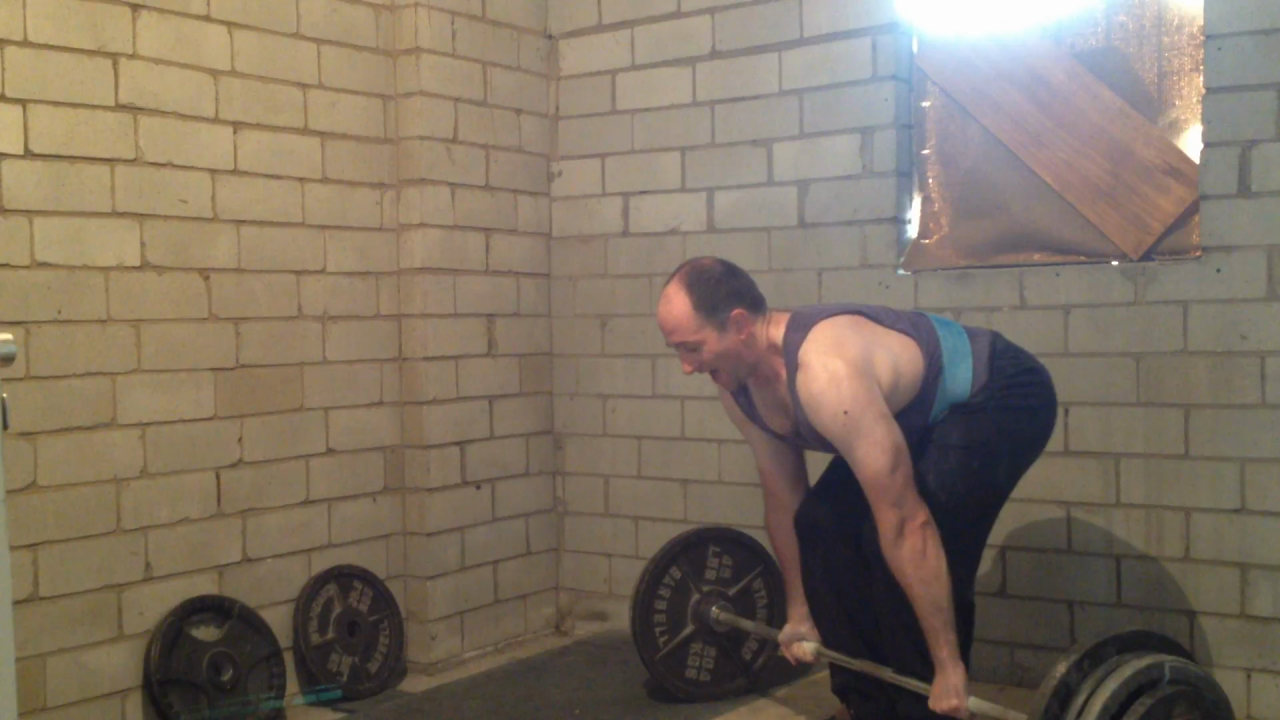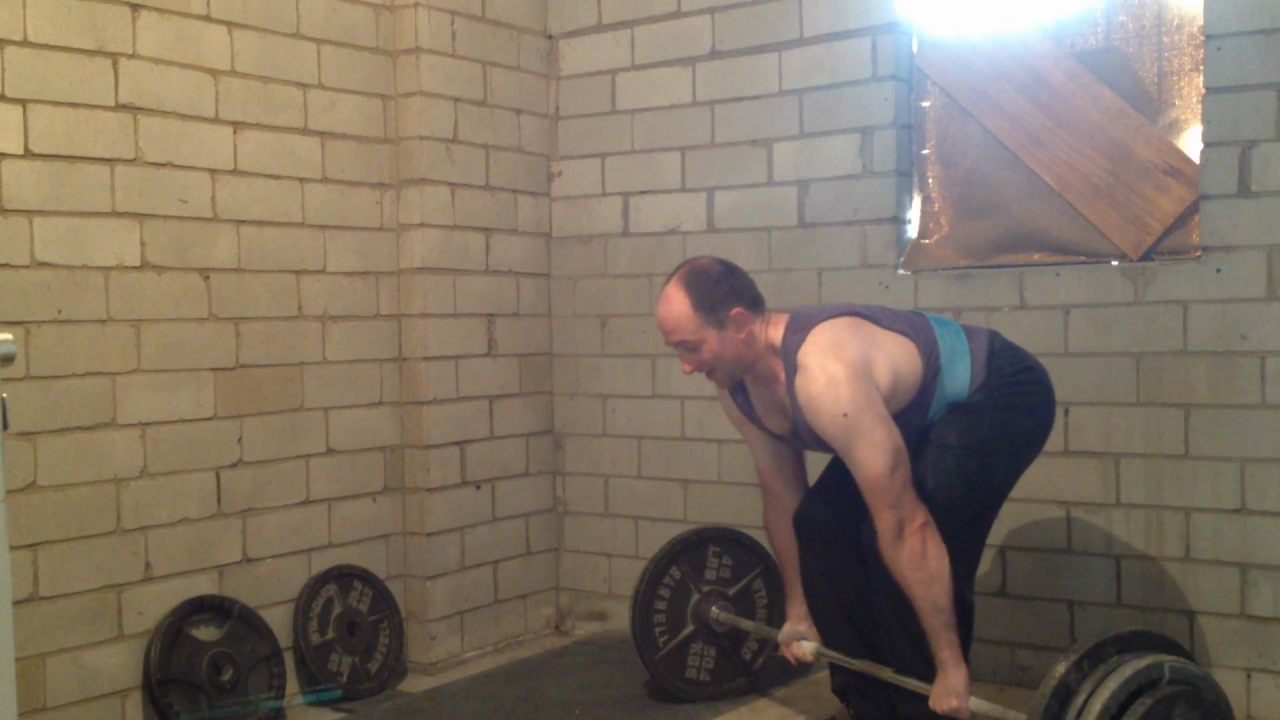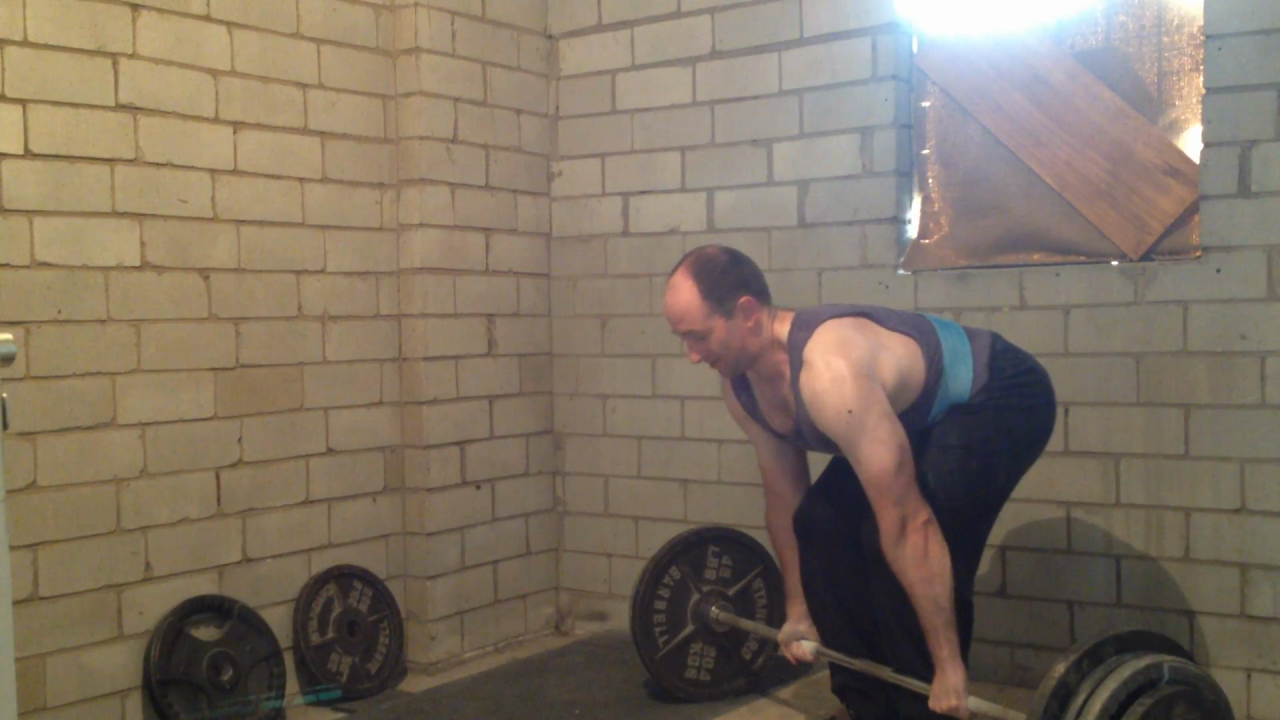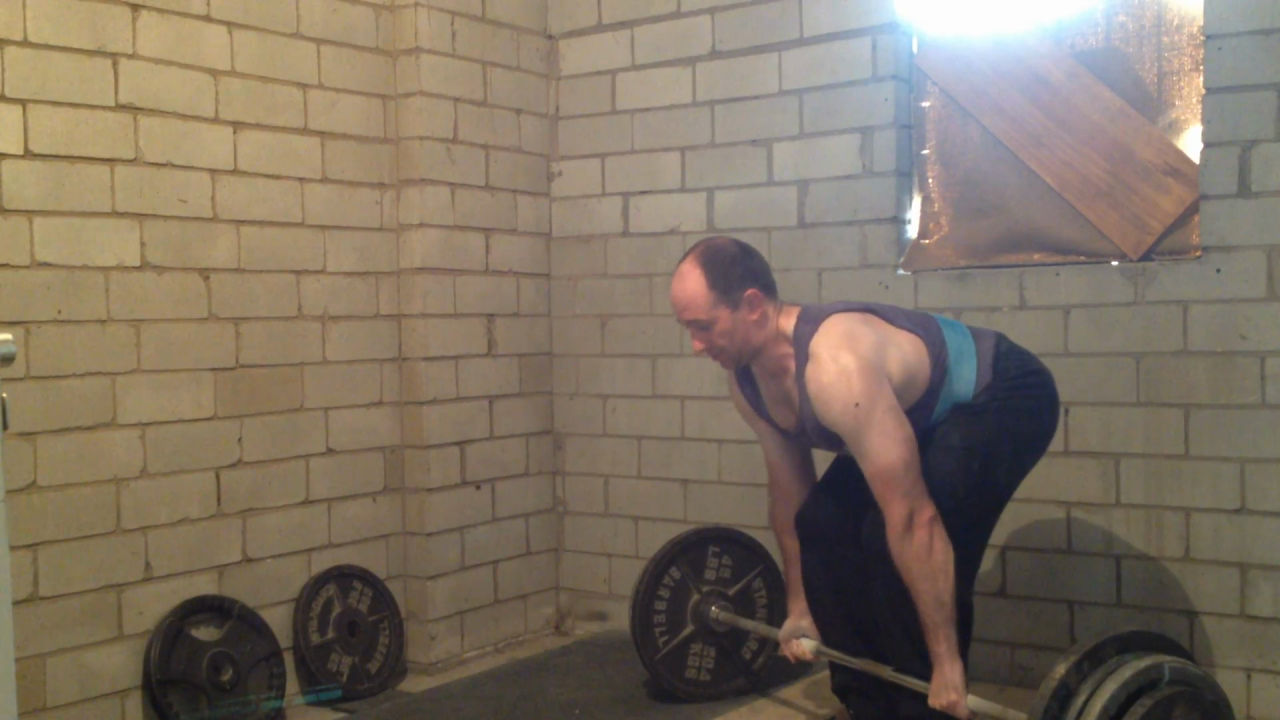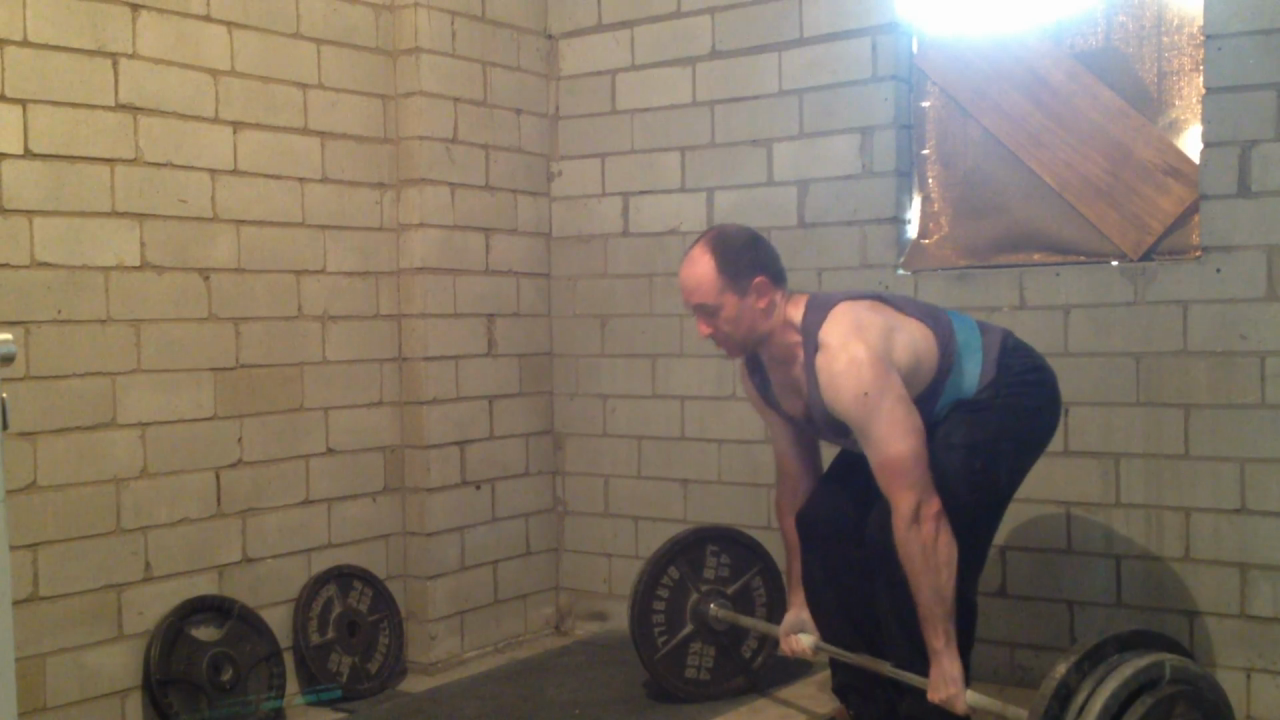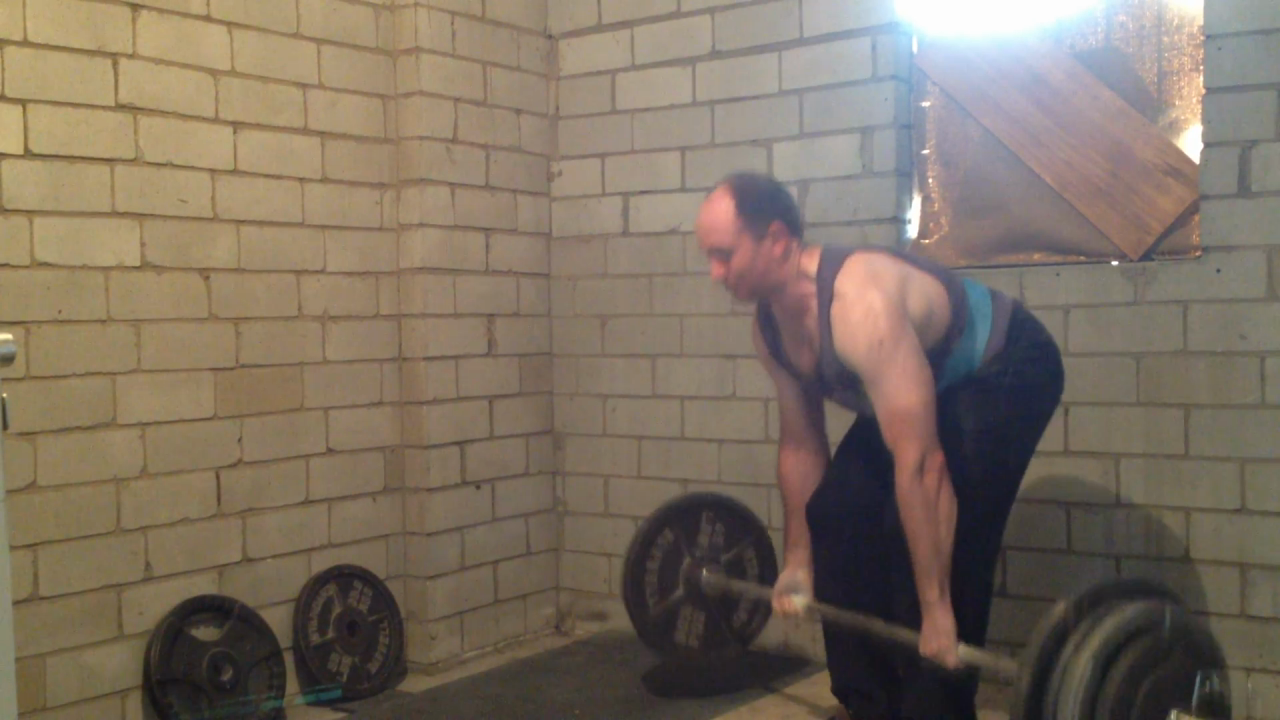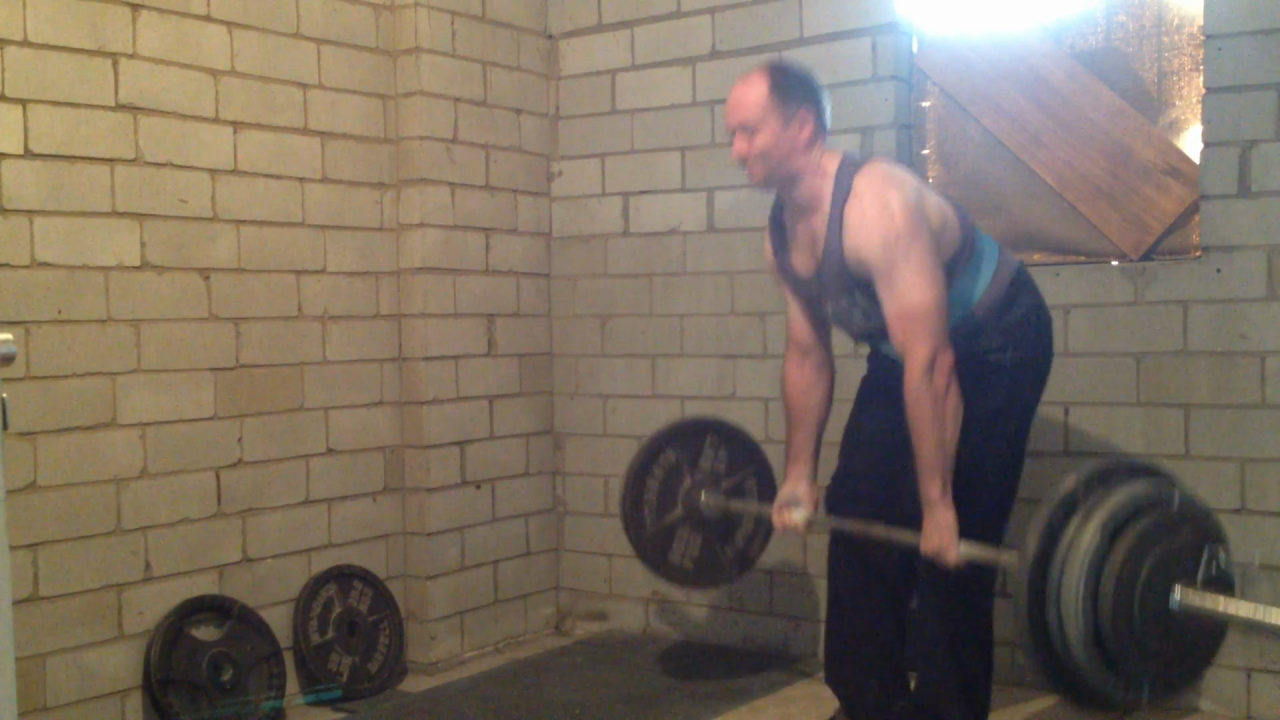
dt=0.4s
person 1, frame 1
left shoulder: (828, 372)
right shoulder: (739, 387)
left elbow: (905, 522)
right elbow: (782, 499)
left wrist: (948, 666)
right wrist: (800, 609)
left hip: (1001, 398)
right hip: (927, 407)
left knee: (890, 541)
right knee: (823, 523)
person 1, frame 2
left shoulder: (826, 376)
right shoulder: (738, 388)
left elbow: (905, 524)
right elbow: (781, 499)
left wrist: (951, 667)
right wrist: (798, 609)
left hip: (1000, 396)
right hip: (924, 406)
left knee: (887, 540)
right knee: (823, 524)
person 1, frame 3
left shoulder: (831, 374)
right shoulder: (742, 384)
left elbow: (908, 523)
right elbow: (783, 498)
left wrist: (948, 666)
right wrist: (798, 608)
left hip: (1001, 399)
right hip: (926, 408)
left knee: (888, 539)
right knee: (822, 524)
person 1, frame 4
left shoulder: (837, 368)
right shoulder: (747, 379)
left elbow: (913, 519)
right elbow: (789, 492)
left wrist: (947, 663)
right wrist: (798, 605)
left hip: (1003, 400)
right hip: (929, 408)
left knee: (891, 539)
right knee: (823, 525)
person 1, frame 5
left shoulder: (847, 358)
right shoulder: (760, 368)
left elbow: (918, 512)
right elbow: (795, 483)
left wrist: (943, 656)
right wrist: (798, 600)
left hip: (1005, 398)
right hip: (930, 403)
left knee: (895, 537)
right knee: (825, 524)
person 1, frame 6
left shoulder: (861, 306)
right shoulder: (771, 325)
left elbow: (920, 468)
right elbow: (799, 444)
left wrist: (936, 611)
right wrist: (797, 561)
left hip: (1007, 373)
right hip: (925, 379)
left knee: (928, 537)
right knee: (836, 518)
person 1, frame 7
left shoulder: (877, 206)
right shoulder: (783, 229)
left elbow: (931, 366)
right elbow: (806, 355)
left wrist: (938, 507)
right wrist: (798, 476)
left hip: (995, 346)
right hip: (903, 351)
left knee: (947, 545)
right knee: (856, 516)
